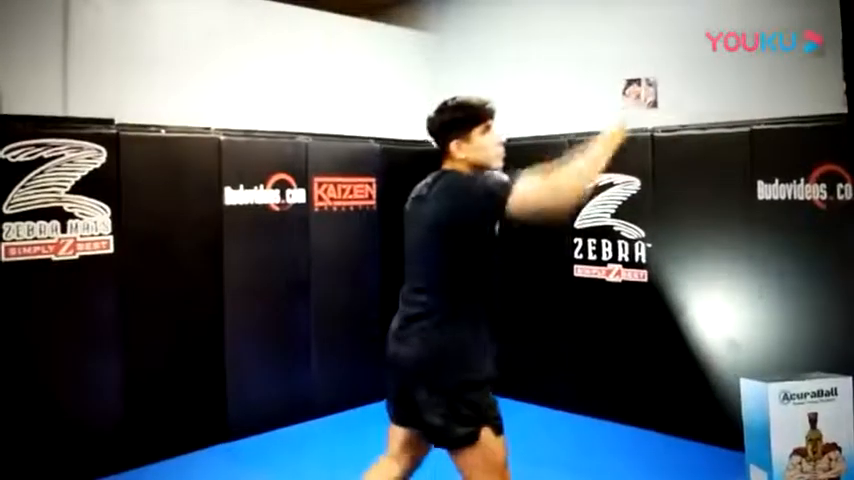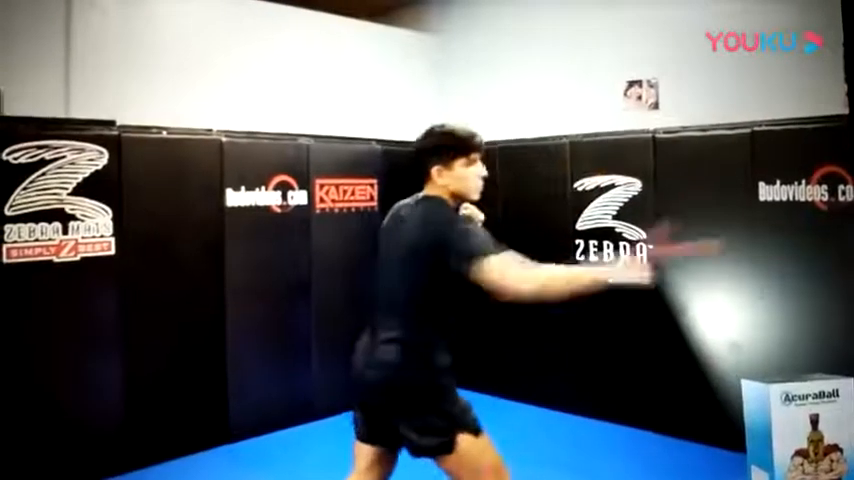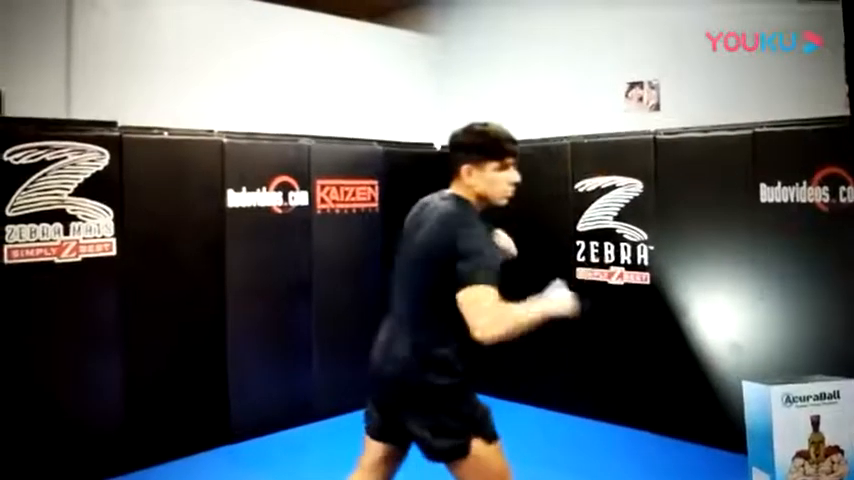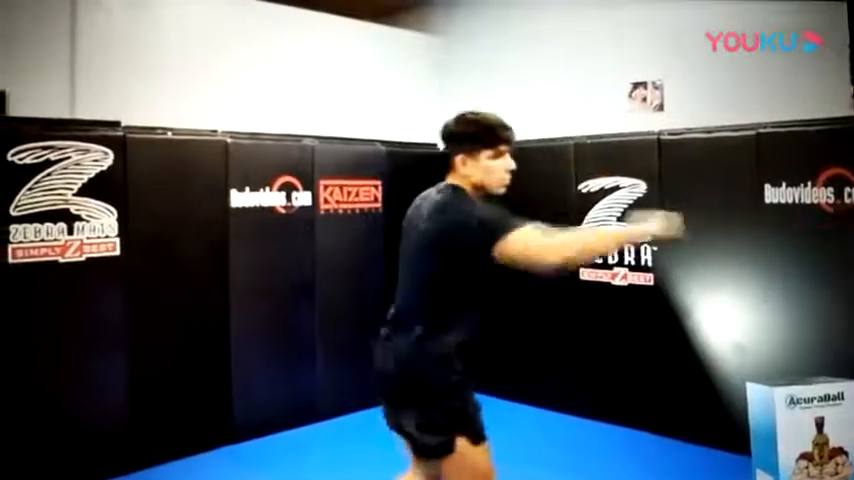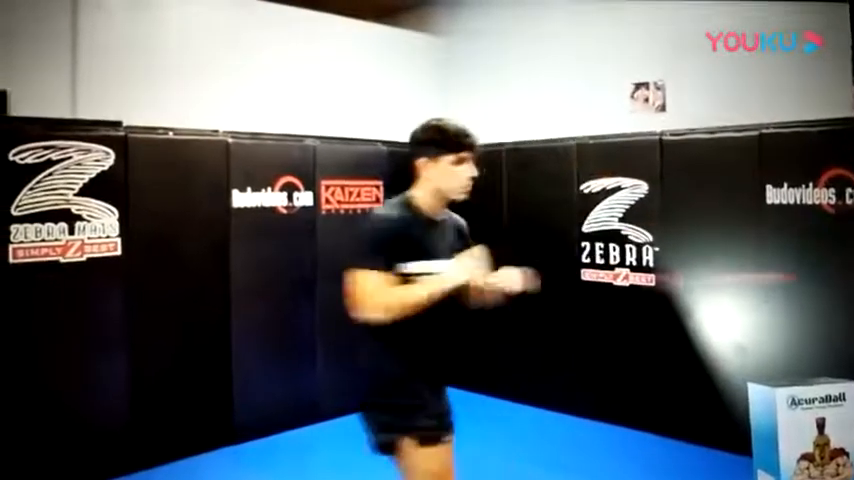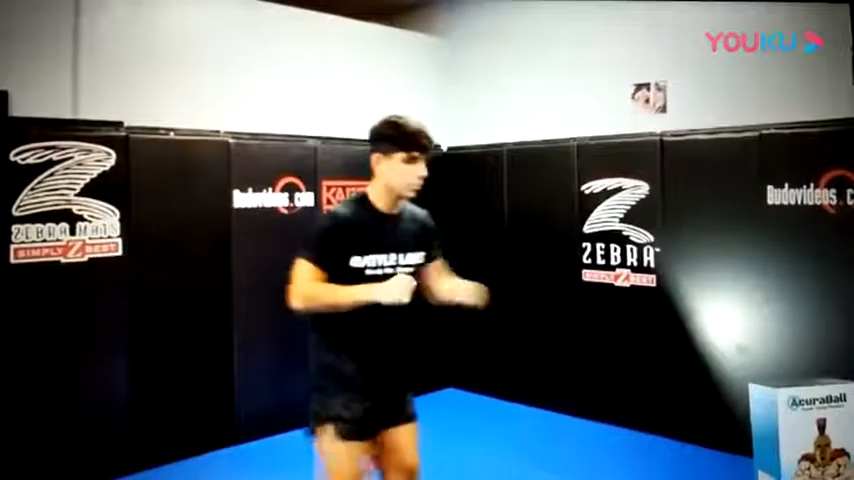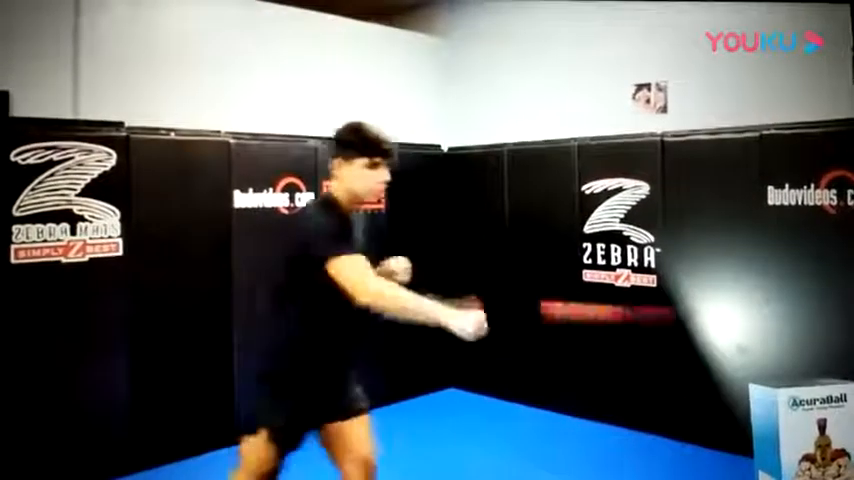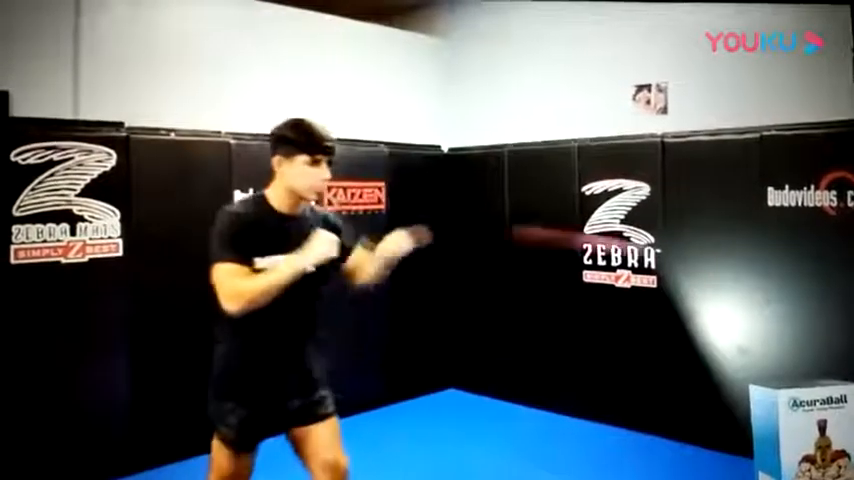
dt=0.3s
person 1, frame 1
left shoulder: (425, 193)
right shoulder: (472, 191)
right elbow: (560, 190)
right wrist: (613, 135)
left hip: (410, 348)
right hip: (451, 359)
person 1, frame 2
left shoulder: (400, 215)
right shoulder: (447, 228)
right elbow: (523, 280)
right wrist: (613, 272)
left hip: (371, 368)
right hip: (412, 379)
person 1, frame 3
left shoulder: (427, 209)
right shoulder: (468, 232)
right elbow: (486, 326)
left wrist: (492, 253)
right wrist: (547, 305)
left hip: (388, 365)
right hip: (430, 379)
person 1, frame 4
left shoulder: (431, 203)
right shoulder: (465, 215)
right elbow: (553, 251)
left wrist: (490, 246)
right wrist: (642, 228)
left hip: (401, 357)
right hip: (424, 370)
person 1, frame 5
left shoulder: (454, 228)
right shoulder: (387, 225)
left elbow: (473, 296)
right elbow: (372, 308)
left wrist: (501, 282)
right wrist: (447, 279)
left hip: (425, 375)
right hip: (394, 376)
person 1, frame 6
left shoulder: (419, 223)
right shoulder: (340, 222)
left elbow: (438, 284)
right elbow: (301, 296)
left wrist: (463, 290)
right wrist: (377, 293)
left hip: (391, 370)
right hip: (341, 369)
person 1, frame 7
left shoulder: (346, 219)
right shoulder: (318, 220)
right elbow: (365, 293)
left wrist: (386, 272)
right wrist: (449, 315)
left hip: (335, 369)
right hip: (290, 370)
person 1, frame 8
left shoulder: (322, 222)
right shoulder: (236, 221)
left elbow: (364, 273)
right elbow: (234, 299)
left wrist: (390, 249)
right wrist: (303, 258)
left hip: (301, 371)
right hip: (246, 374)
